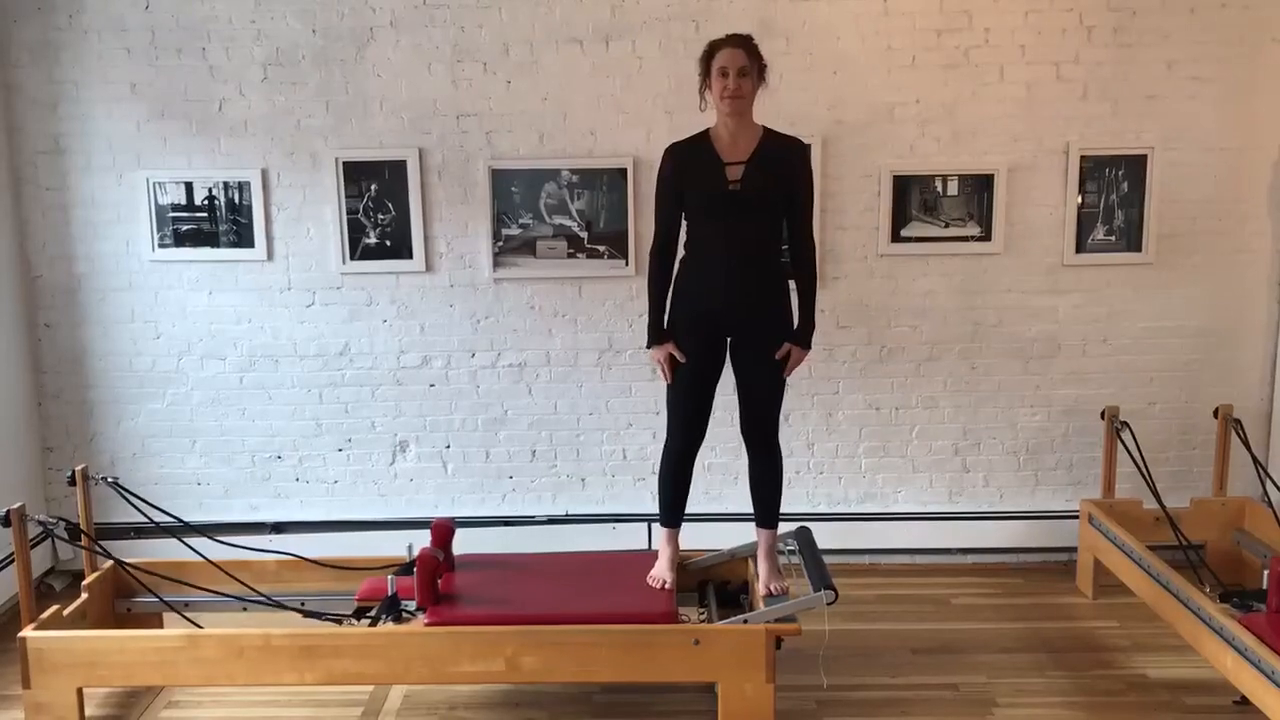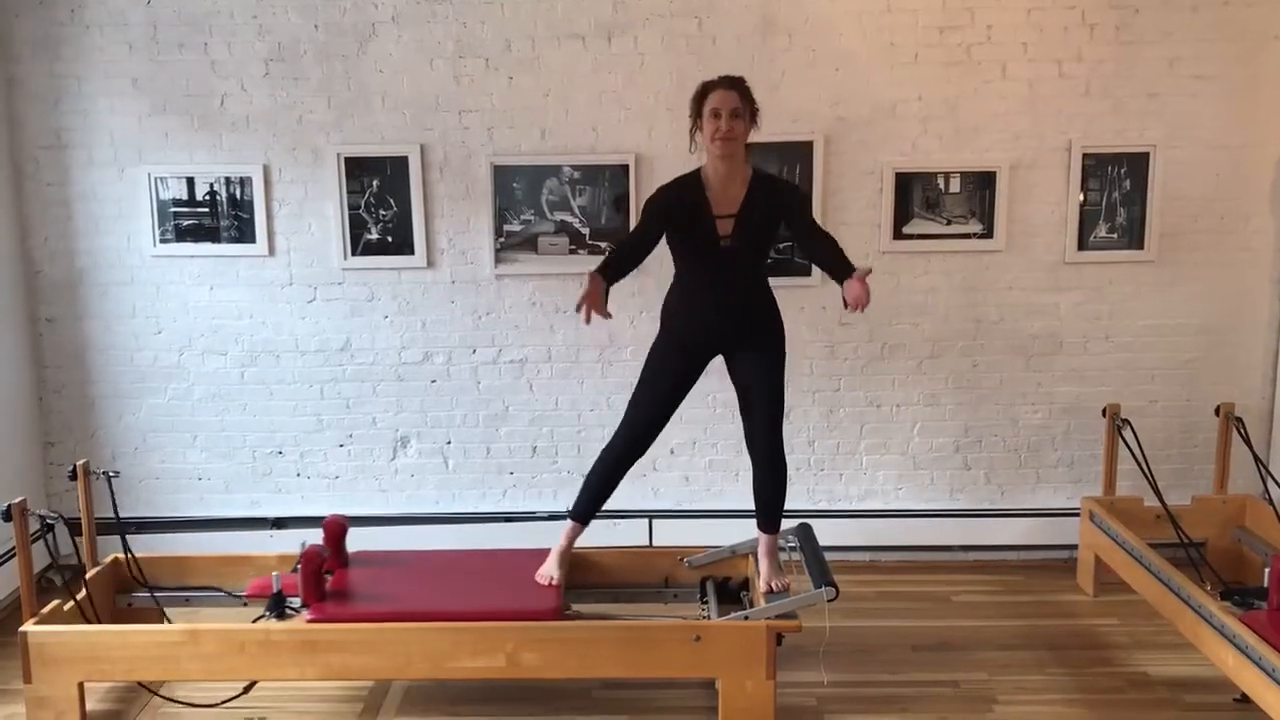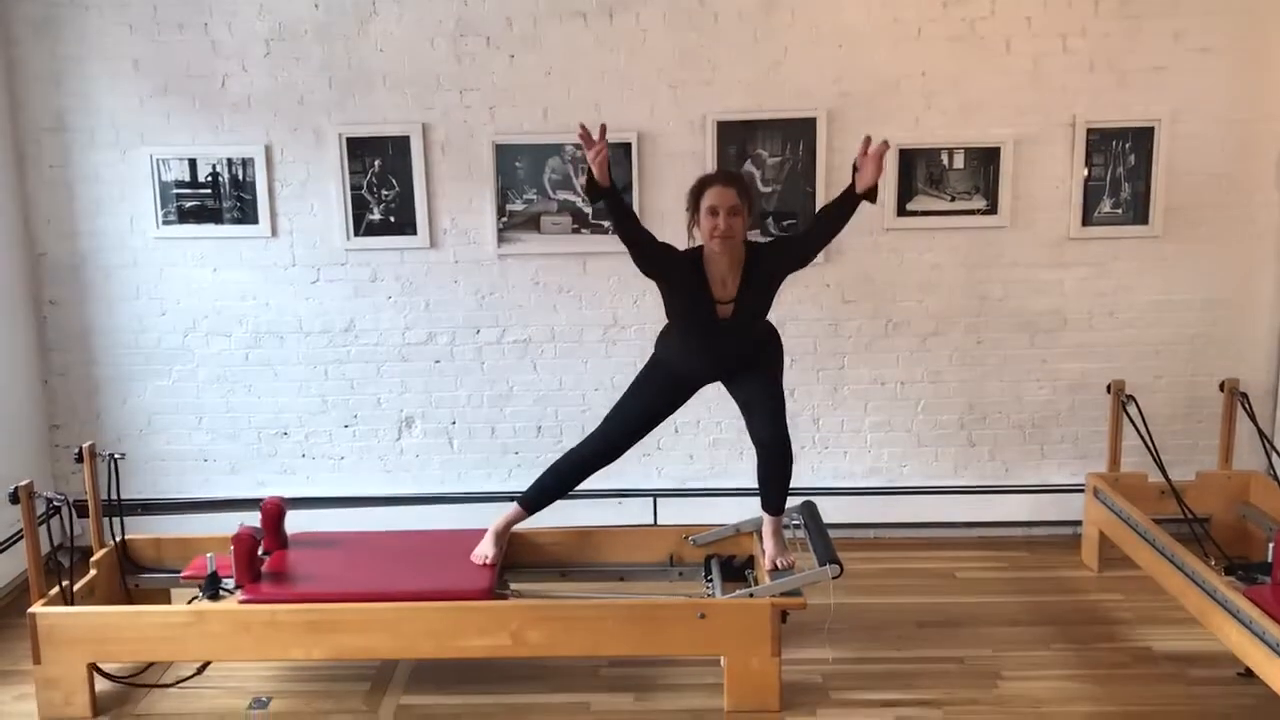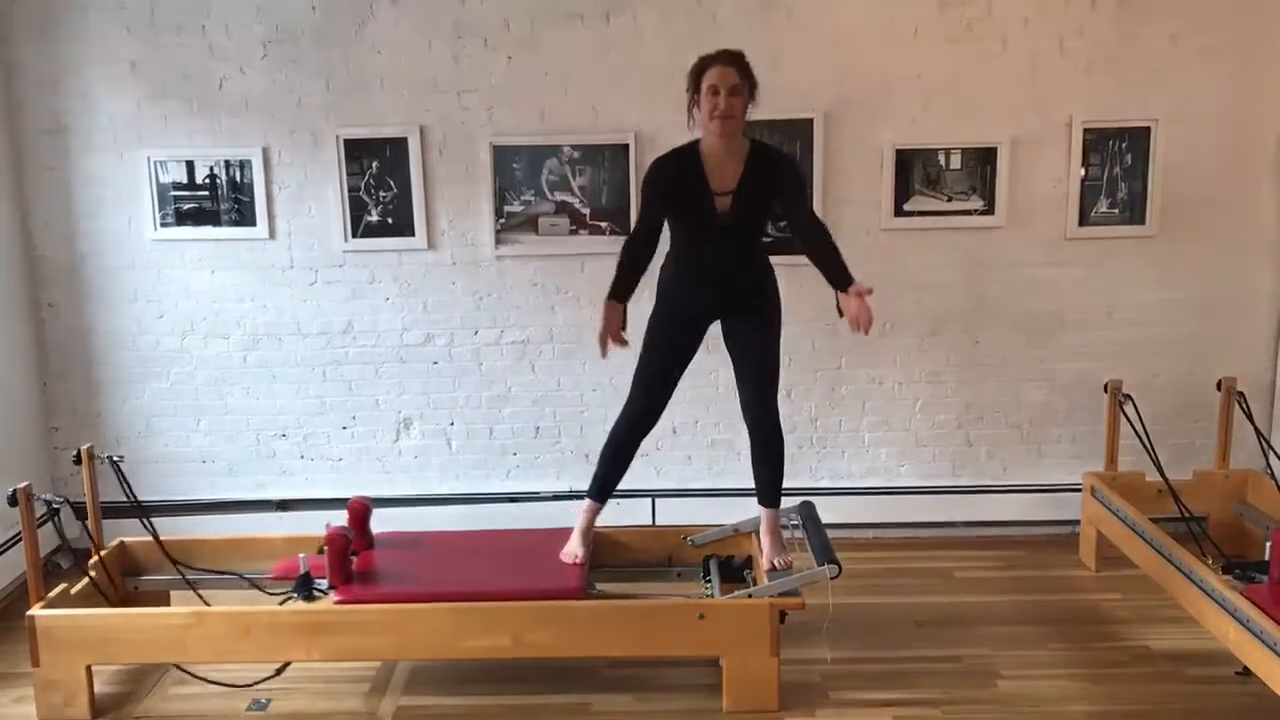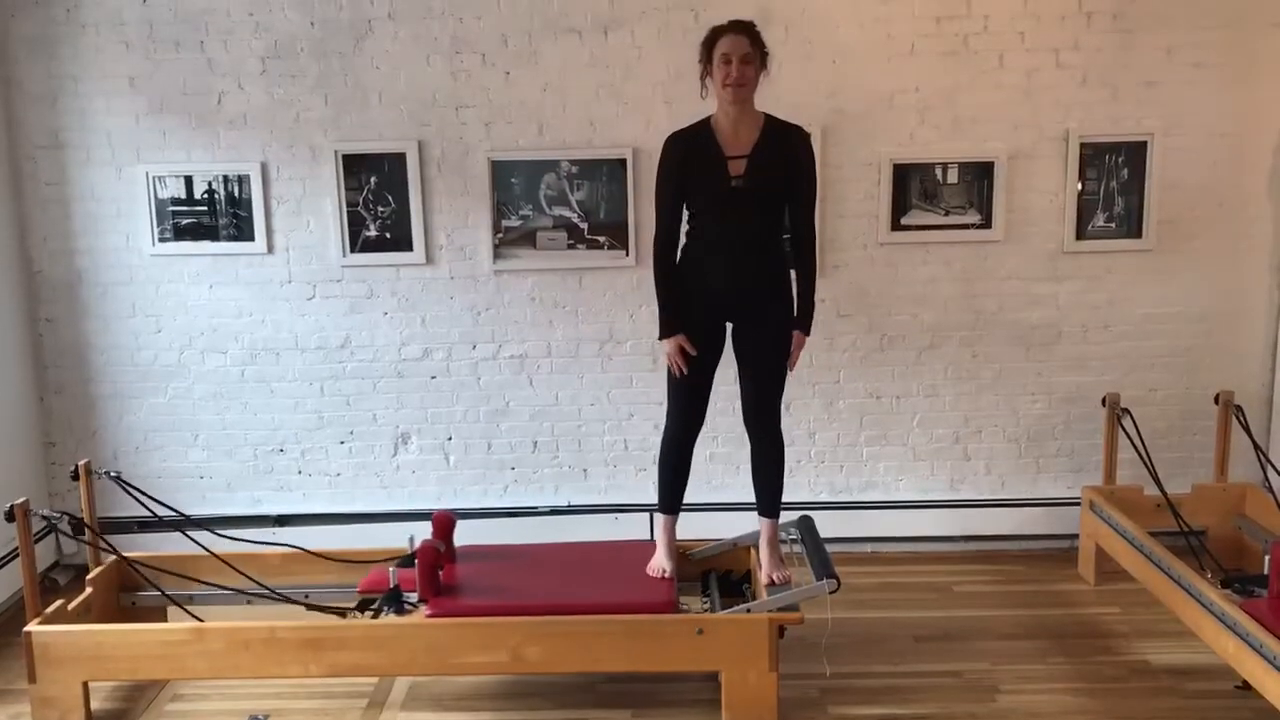
dt=1s
person 1, frame 1
left shoulder: (788, 154)
right shoulder: (681, 156)
left elbow: (802, 244)
right elbow: (663, 245)
left wrist: (804, 327)
right wrist: (656, 330)
left hip: (764, 309)
right hip: (696, 309)
left knee: (761, 434)
right knee: (683, 434)
left ankle: (766, 554)
right ankle: (667, 548)
person 1, frame 2
left shoulder: (777, 194)
right shoulder: (673, 197)
left elbow: (813, 238)
right elbow: (638, 243)
left wrist: (847, 276)
right wrist: (601, 279)
left hip: (755, 331)
right hip: (686, 330)
left knee: (766, 443)
right knee: (632, 436)
left ankle: (768, 554)
right ankle: (565, 544)
person 1, frame 3
left shoulder: (769, 261)
right shoulder: (674, 267)
left elbow: (816, 232)
right elbow: (631, 232)
left wrist: (859, 187)
right wrist: (602, 182)
left hip: (751, 360)
right hip: (680, 363)
left knee: (773, 440)
right knee: (604, 444)
left ankle: (772, 531)
right ankle: (503, 525)
person 1, frame 4
left shoulder: (774, 167)
right shoulder: (670, 169)
left elbow: (807, 227)
right elbow: (644, 235)
left wrist: (844, 287)
right wrist: (616, 301)
left hip: (751, 300)
right hip: (682, 299)
left knee: (762, 413)
right knee: (640, 411)
left ankle: (770, 529)
right ankle: (585, 522)
person 1, frame 5
left shoulder: (790, 142)
right shoulder: (682, 146)
left elbow: (803, 234)
right elbow: (665, 239)
left wrist: (802, 317)
right wrist: (668, 324)
left hip: (765, 299)
right hip: (698, 297)
left knee: (763, 421)
right knee: (683, 420)
left ankle: (769, 542)
right ankle: (666, 537)
